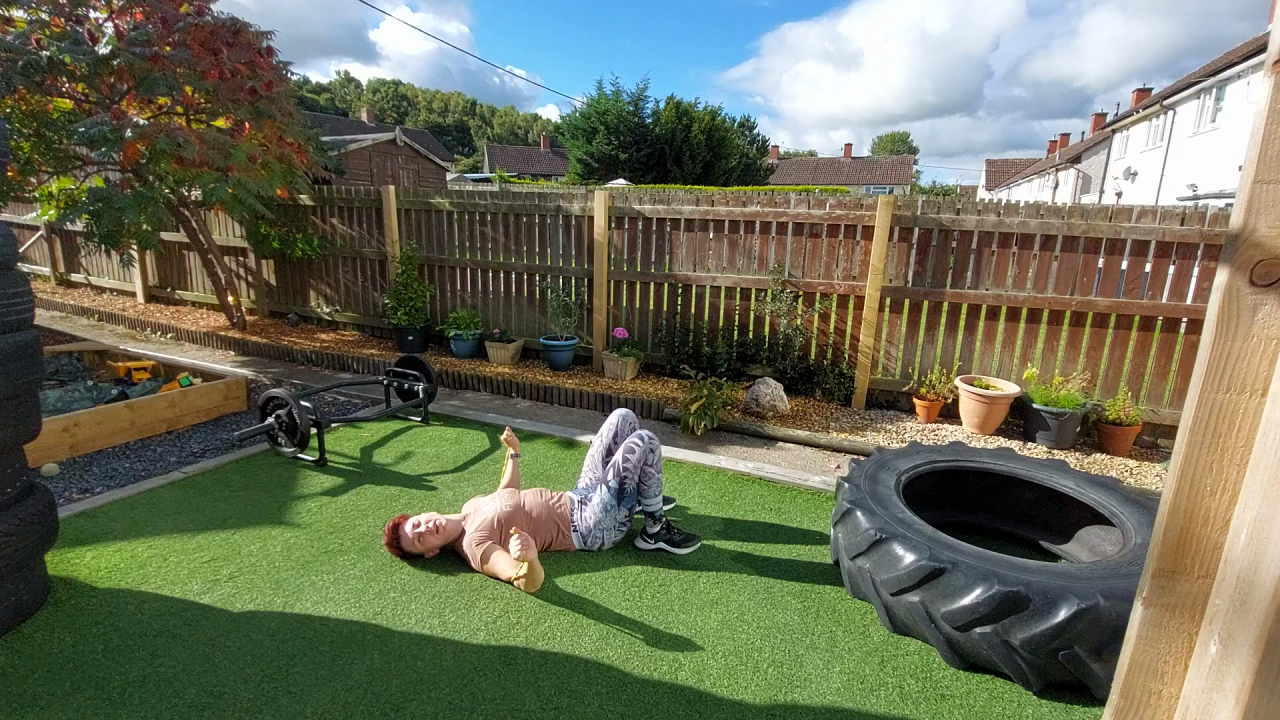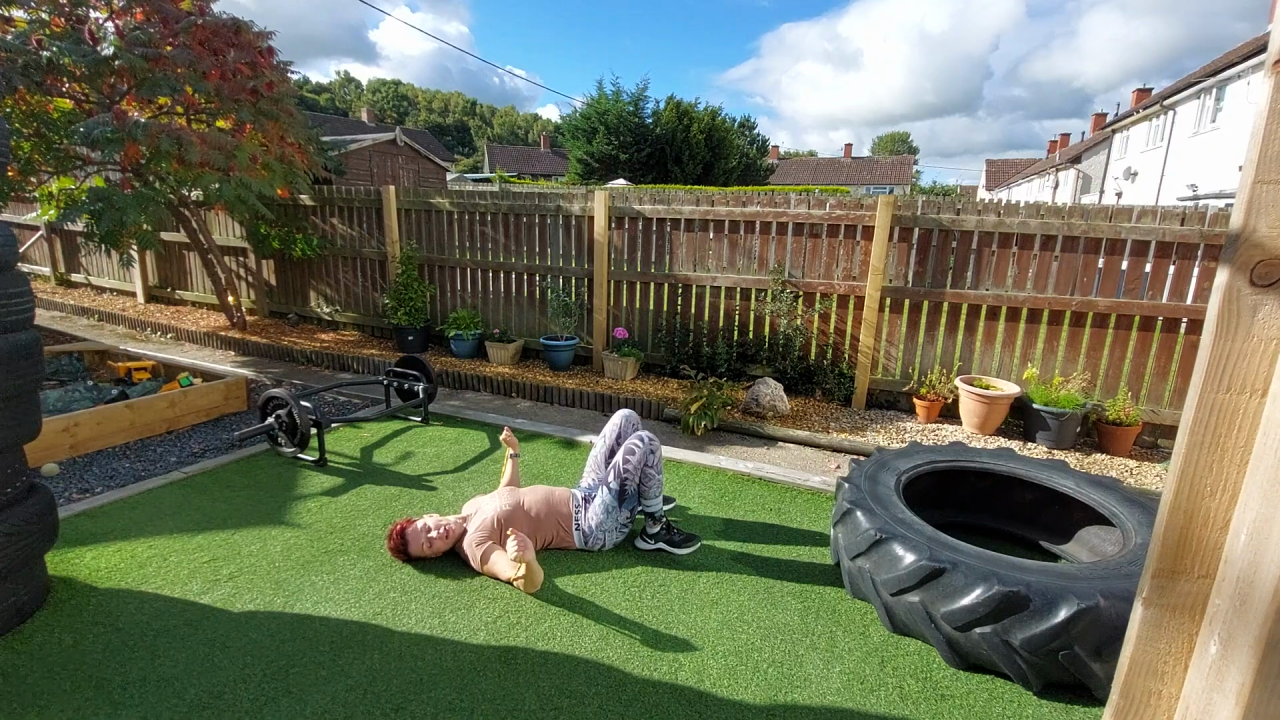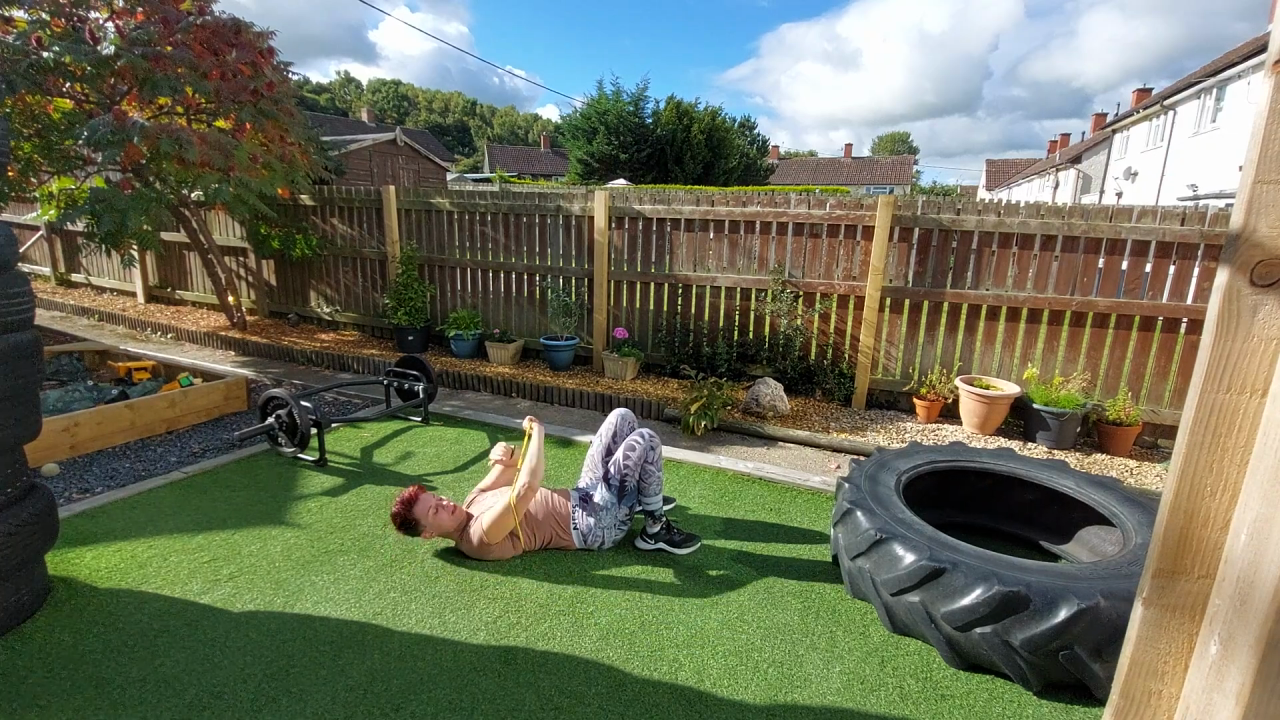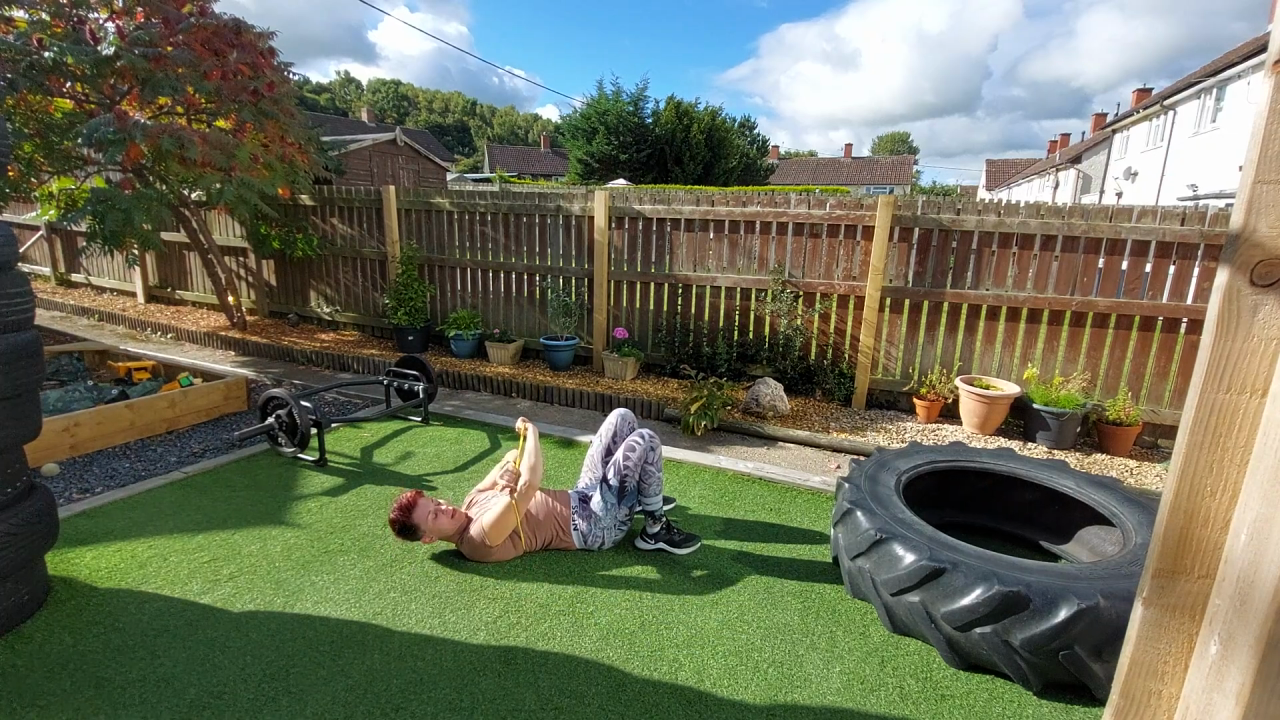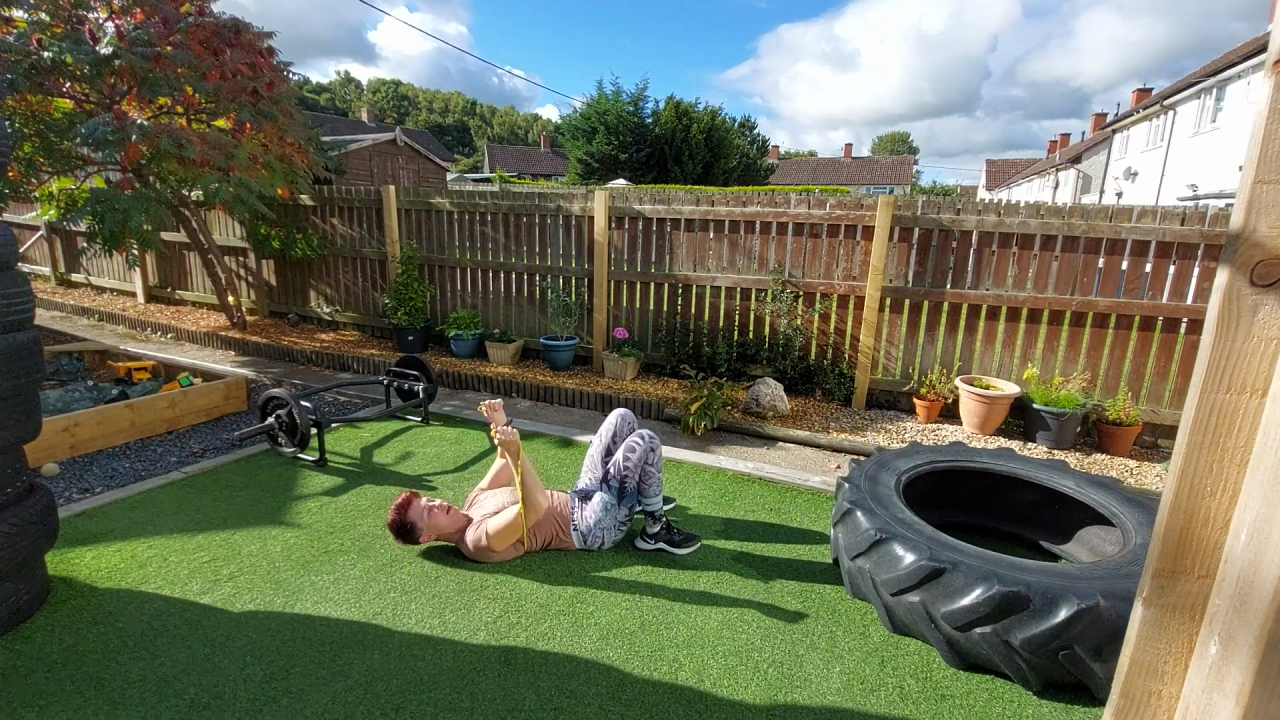
dt=1s
person 1, frame 1
left shoulder: (471, 507)
right shoulder: (474, 546)
right elbow: (529, 583)
left wrist: (513, 452)
right wrist: (529, 557)
left hip: (579, 499)
right hip: (593, 525)
left knee: (623, 417)
right knee: (644, 441)
left ankle: (644, 497)
right ankle: (656, 530)
person 1, frame 2
left shoulder: (471, 507)
right shoulder: (475, 546)
right elbow: (531, 584)
left wrist: (513, 452)
right wrist: (527, 558)
left hip: (583, 497)
right hip: (595, 526)
left knee: (626, 418)
right knee: (645, 442)
left ankle: (645, 497)
right ankle: (656, 531)
person 1, frame 3
left shoulder: (473, 502)
right shoulder: (479, 538)
left elbow: (509, 462)
right elbow: (528, 487)
left wrist: (502, 454)
right wrist: (537, 431)
left hip: (581, 500)
right hip: (595, 526)
left knee: (622, 417)
right knee: (644, 440)
left ankle: (644, 496)
right ankle: (656, 530)
person 1, frame 4
left shoulder: (472, 503)
right shoulder: (480, 540)
left elbow: (513, 463)
right elbow: (528, 486)
left wrist: (506, 472)
right wrist: (531, 433)
left hip: (580, 499)
right hip: (595, 525)
left knee: (622, 416)
right knee: (644, 440)
left ankle: (644, 496)
right ankle: (656, 530)
person 1, frame 5
left shoulder: (473, 503)
right shoulder: (478, 541)
left elbow: (508, 463)
right elbow: (535, 508)
left wrist: (500, 424)
right wrist: (516, 450)
left hip: (581, 500)
right hip: (593, 525)
left knee: (622, 418)
right knee: (644, 442)
left ankle: (645, 496)
right ankle: (656, 530)
